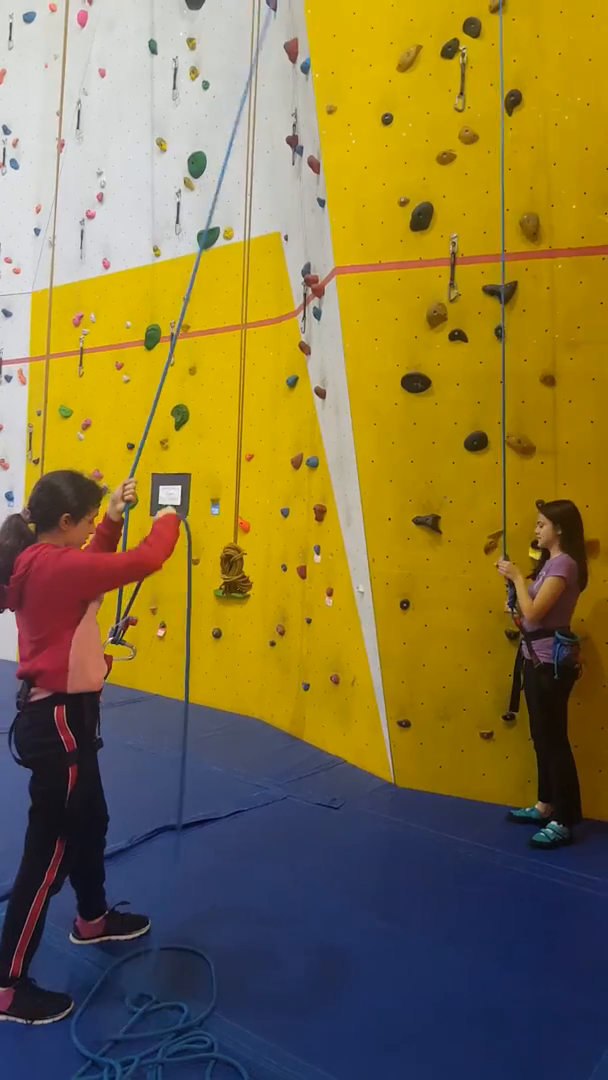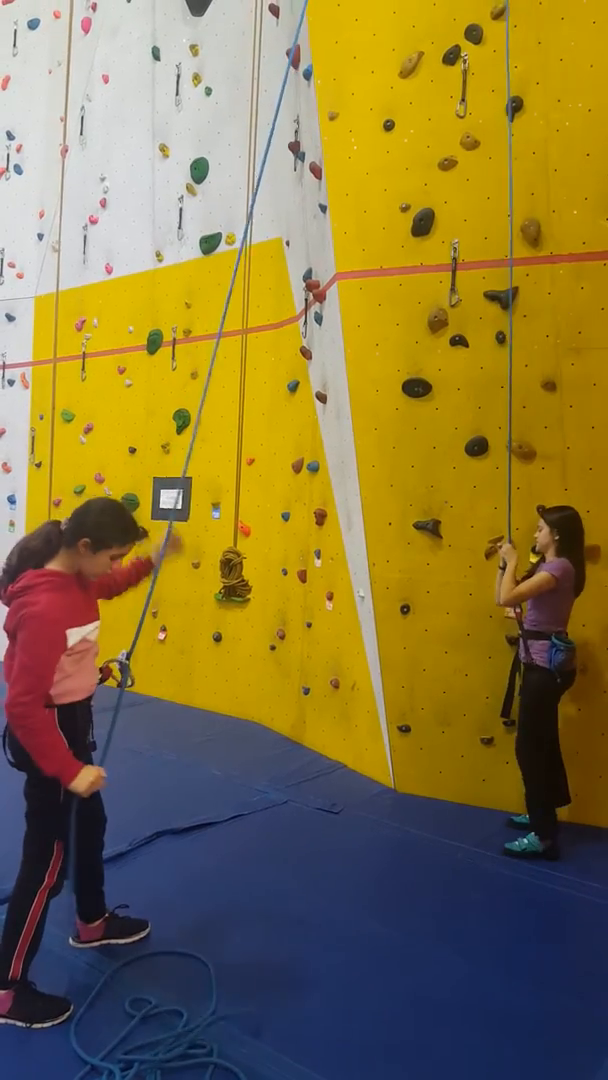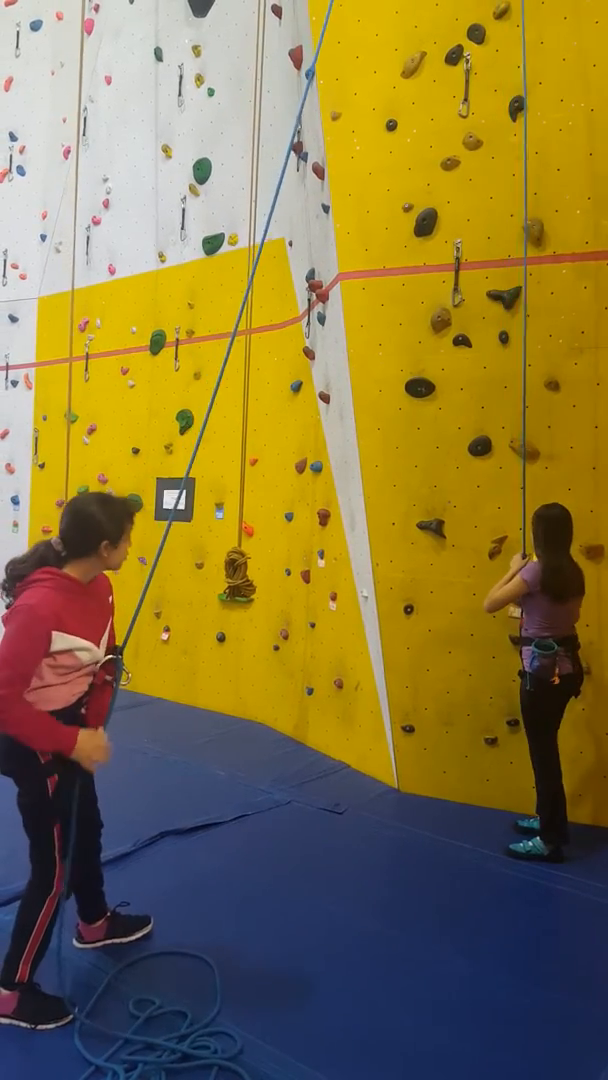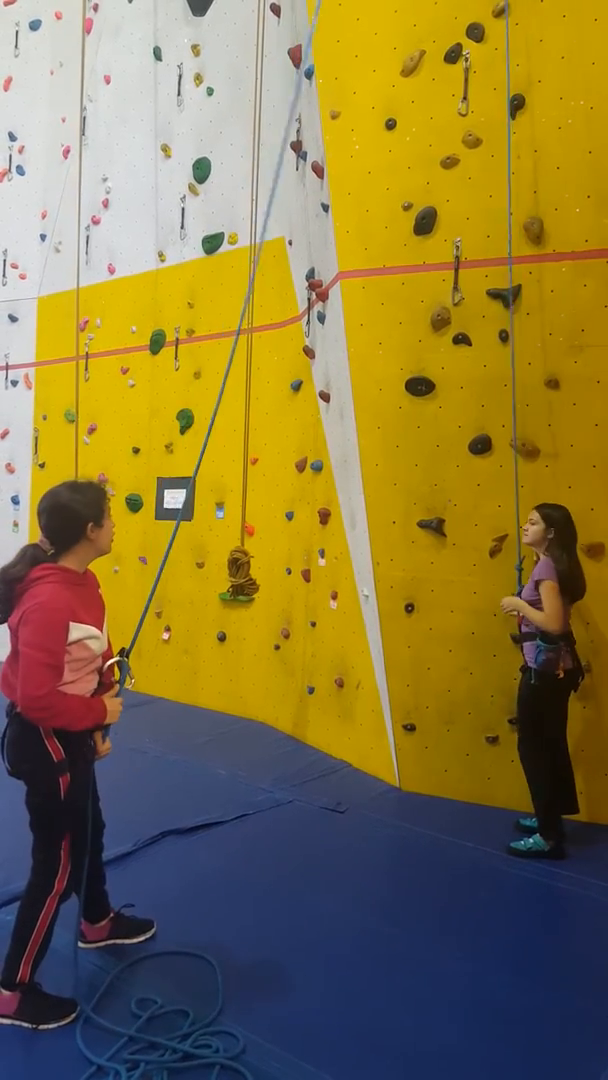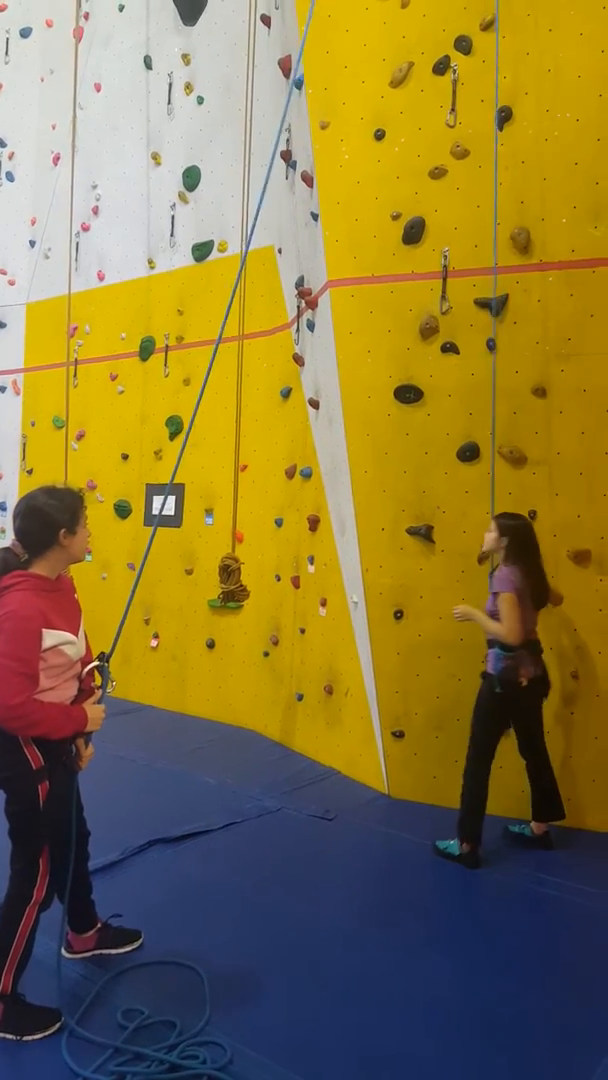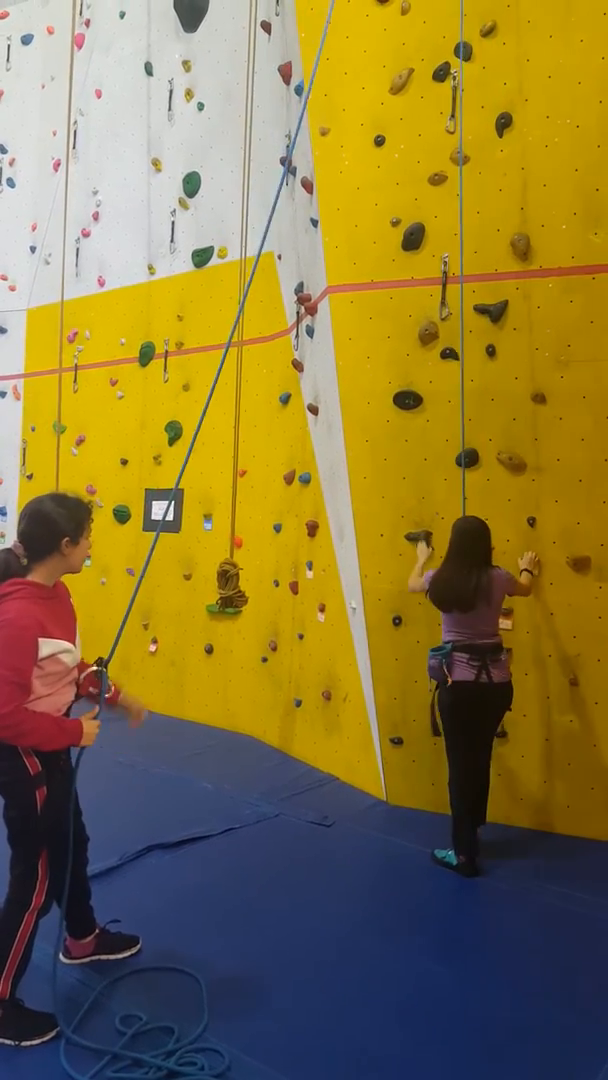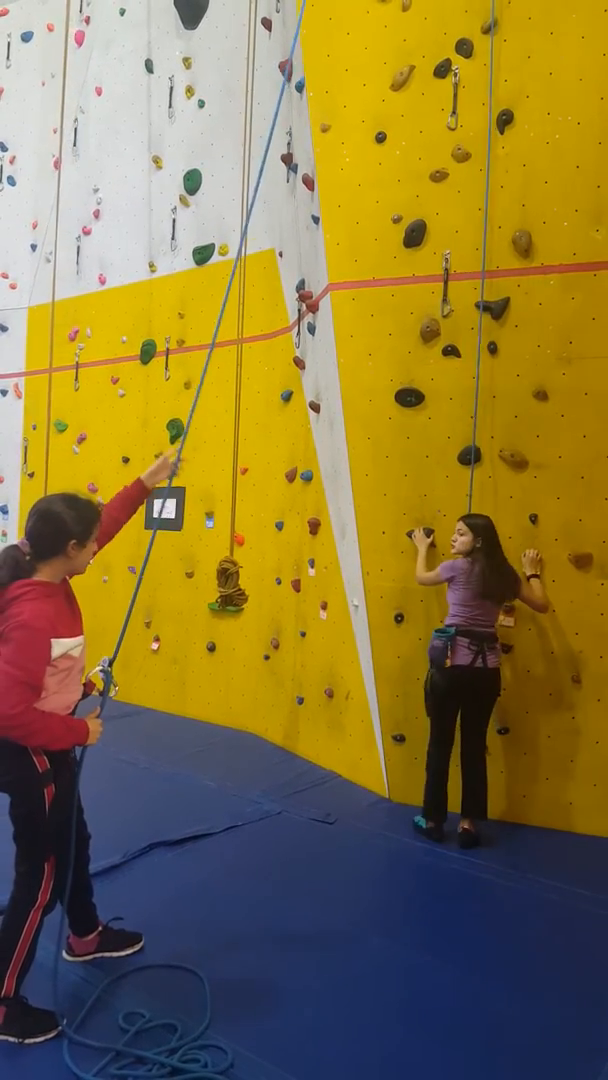
dt=0.7s
person 1, frame 1
right shoulder: (55, 567)
left elbow: (93, 562)
right elbow: (142, 562)
left wrist: (115, 516)
right wrist: (167, 522)
left hip: (62, 715)
right hip: (58, 723)
left knee: (90, 822)
right knee: (48, 852)
left ankle: (93, 918)
person 1, frame 2
left shoulder: (74, 577)
right shoulder: (43, 608)
left elbow: (108, 584)
left wrist: (152, 562)
right wrist: (68, 769)
left hip: (70, 723)
right hip: (48, 734)
left knee: (89, 826)
right knee: (47, 857)
left ankle: (93, 921)
person 1, frame 3
left shoulder: (98, 588)
left wrist: (95, 723)
right wrist: (71, 742)
left hip: (69, 728)
left knee: (86, 830)
right knee: (54, 862)
left ankle: (95, 922)
person 1, frame 4
left shoulder: (81, 582)
right shoulder: (49, 601)
left wrist: (97, 723)
right wrist: (99, 713)
left hip: (71, 735)
right hip: (44, 742)
left knee: (87, 832)
right knee: (57, 862)
left ankle: (99, 922)
person 1, frame 5
left shoulder: (59, 587)
left wrist: (81, 733)
right wrist: (80, 720)
left hip: (53, 743)
left knee: (72, 841)
left ankle: (85, 932)
person 1, frame 6
left shoulder: (53, 593)
left wrist: (112, 695)
right wrist: (75, 732)
left hip: (47, 747)
left knee: (71, 843)
left ankle: (83, 938)
person 1, frame 7
left shoulder: (48, 580)
left elbow: (100, 528)
left wrist: (146, 484)
right wrist: (81, 732)
left hip: (48, 748)
left knee: (73, 843)
left ankle: (86, 935)
person 2, frame 1
left shoulder: (564, 564)
right shoulder: (550, 562)
left elbow: (533, 612)
right elbow: (526, 612)
left wrist: (517, 576)
right wrist: (513, 578)
left hip: (552, 661)
right hip: (537, 659)
left knee: (553, 740)
right knee: (542, 738)
left ankle: (564, 822)
right ankle: (545, 806)
person 2, frame 2
left shoulder: (559, 567)
right shoulder: (548, 566)
left elbow: (506, 598)
right elbow: (508, 597)
left wrist: (512, 562)
right wrist: (505, 563)
left hip: (546, 665)
right hip: (541, 662)
left knee: (528, 747)
right knee: (543, 742)
left ankle: (543, 835)
right ankle: (543, 813)
person 2, frame 3
left shoulder: (536, 569)
right shoulder: (572, 571)
left elbow: (490, 604)
left wrist: (514, 569)
left hip: (542, 668)
right hip: (565, 667)
left knee: (543, 751)
right knee: (543, 745)
left ankle: (550, 840)
right ankle: (549, 819)
person 2, frame 4
left shoulder: (546, 566)
right shoulder: (557, 564)
left elbow: (554, 623)
left wrist: (518, 605)
right wrist: (524, 605)
left hip: (543, 666)
right hip: (558, 665)
left knee: (531, 749)
right knee: (553, 744)
left ankle: (549, 837)
right ankle: (550, 819)
person 2, frame 5
left shoulder: (505, 577)
right shoulder: (527, 575)
left elbow: (511, 636)
right elbow: (555, 598)
left wrist: (475, 614)
left hip: (506, 676)
right hip: (528, 675)
left knee: (478, 758)
right knee: (533, 750)
left ankle: (467, 843)
right ankle: (540, 826)
person 2, frame 6
left shoulder: (440, 580)
right shoulder: (498, 578)
left elbow: (413, 584)
right elbow: (526, 587)
left wrist: (421, 558)
right wrist: (528, 568)
left hip: (458, 680)
right hip: (495, 680)
left knee: (460, 763)
right knee: (480, 758)
left ankle: (463, 852)
right ankle: (469, 834)
person 2, frame 7
left shoulder: (457, 567)
right shoulder: (505, 574)
left elbow: (421, 577)
right elbow: (542, 605)
left wrist: (422, 548)
right wrist: (532, 572)
left hip: (452, 662)
right hip: (487, 667)
left knee: (440, 742)
right knee: (474, 745)
left ankle: (432, 820)
right ankle: (469, 823)
